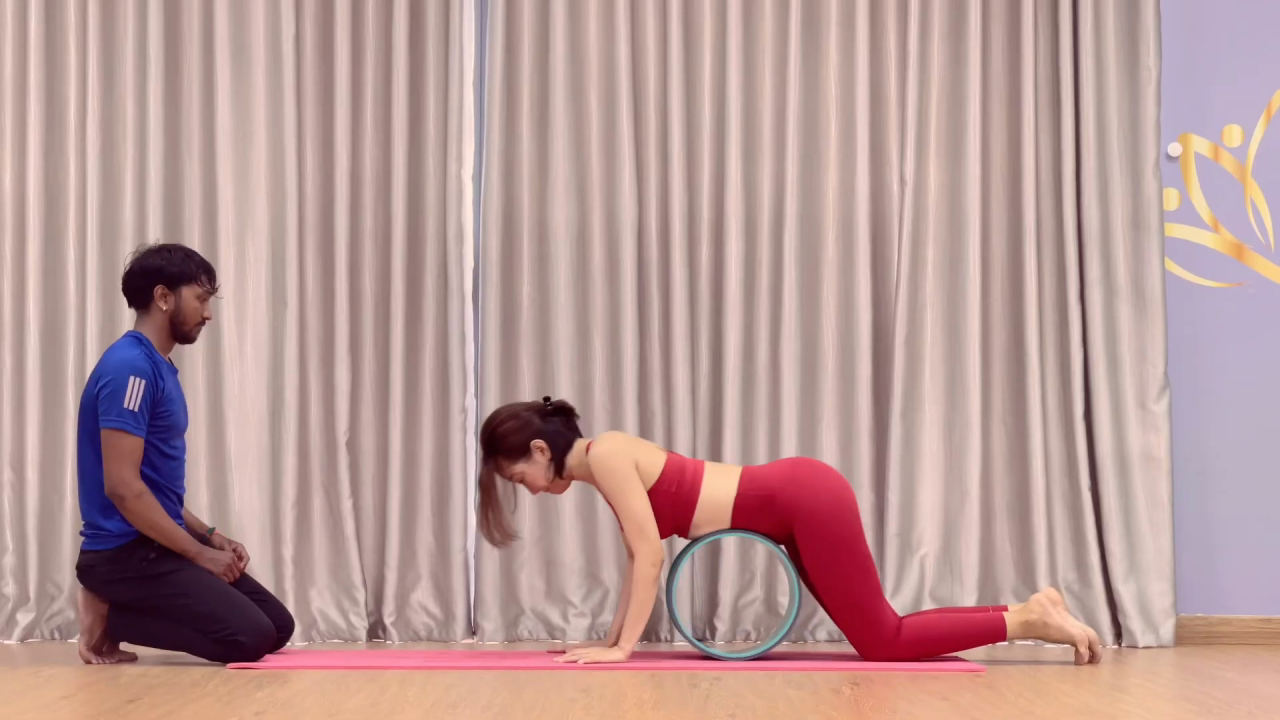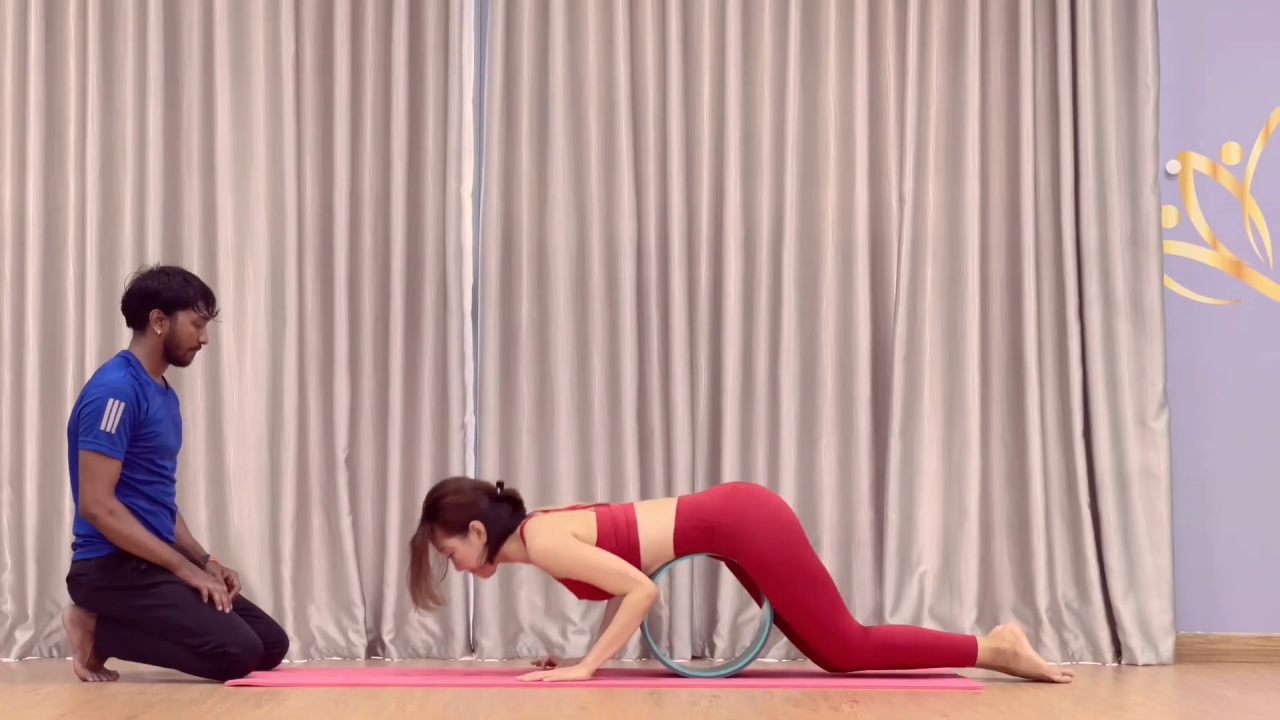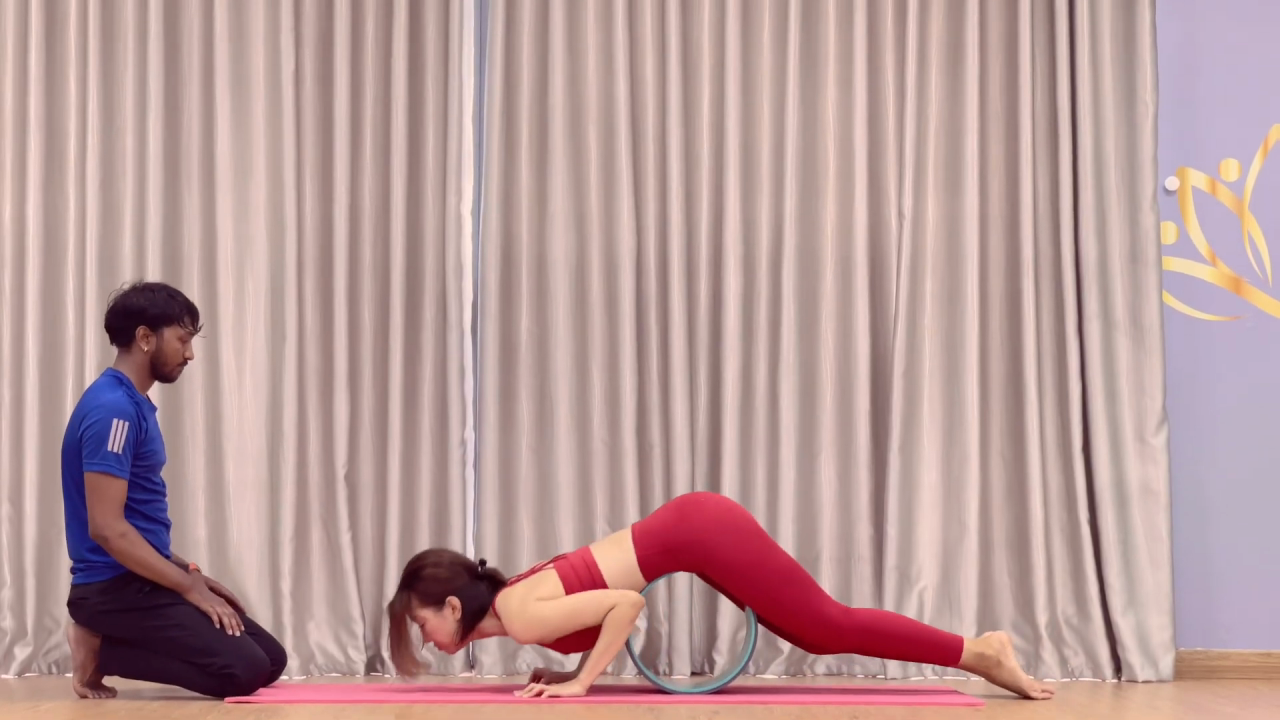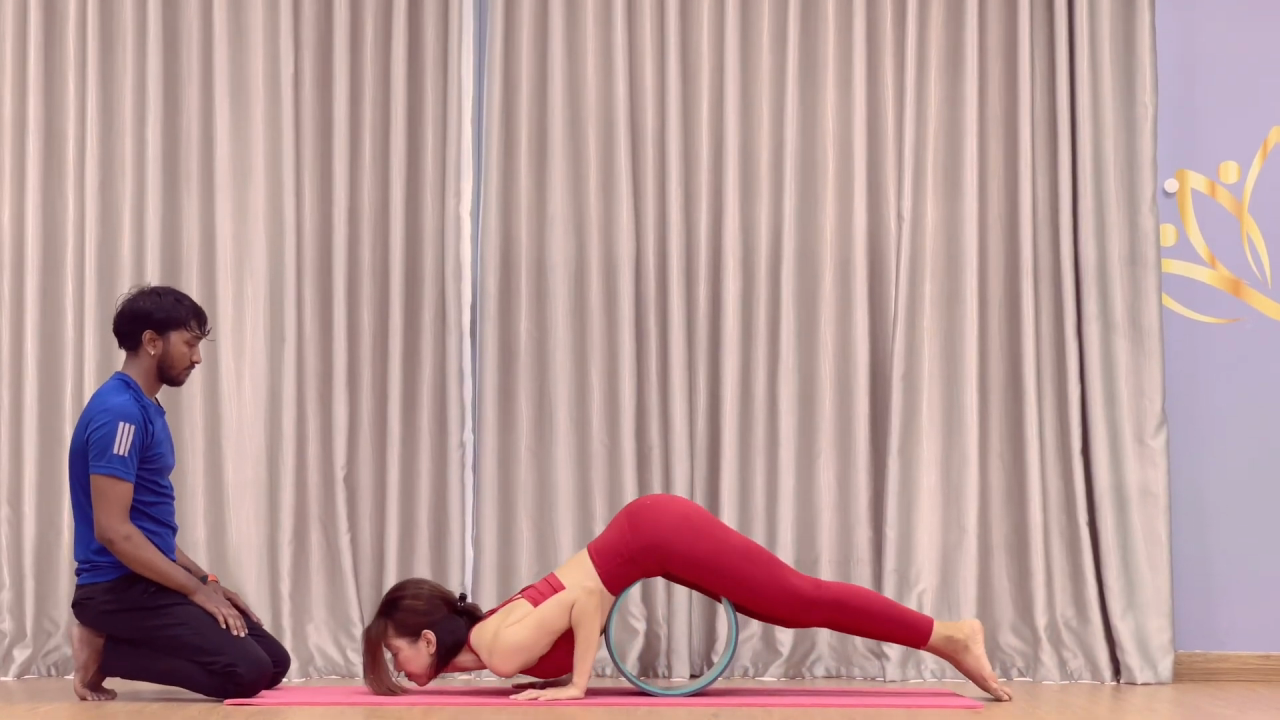
dt=0.7s
person 1, frame 1
left shoulder: (604, 456)
right shoulder: (606, 461)
left elbow: (652, 554)
right elbow: (642, 555)
left wrist: (625, 646)
right wrist: (612, 636)
left hip: (806, 500)
right hip: (798, 499)
left knee: (884, 644)
right knee: (880, 635)
left ankle: (1031, 620)
right ankle: (1028, 612)
person 1, frame 2
left shoulder: (542, 544)
right shoulder: (545, 526)
left elbow: (641, 591)
right elbow: (624, 579)
left wrist: (586, 666)
right wrist: (589, 656)
left hip: (744, 524)
right hip: (740, 514)
left knee: (847, 648)
right knee: (833, 652)
left ankle: (996, 647)
right ankle: (990, 645)
person 1, frame 3
left shoulder: (520, 619)
right shoulder: (512, 597)
left elbow: (624, 603)
left wrist: (581, 682)
right wrist: (573, 673)
left hip: (702, 534)
right hip: (695, 526)
left knee: (830, 626)
right knee: (817, 635)
left ankle: (978, 653)
right ankle: (976, 652)
person 1, frame 4
left shoulder: (502, 651)
right shoulder: (487, 632)
left elbow: (584, 597)
left wrist: (576, 683)
right wrist: (562, 676)
left hip: (658, 533)
right hip: (652, 529)
left knee: (803, 599)
right knee: (794, 605)
left ankle: (948, 635)
right ankle: (946, 637)
person 2, frame 1
left shoulder: (161, 369)
right shoulder: (130, 368)
right elbow: (122, 487)
left wrist: (211, 537)
right wrist: (200, 553)
left hip: (153, 545)
right hip: (126, 554)
left knee: (278, 626)
right knee: (250, 639)
left ankle: (119, 611)
right ankle: (109, 616)
person 2, frame 2
left shoulder: (165, 394)
right shoulder: (115, 389)
right elbow: (97, 505)
left wrist: (205, 562)
right wrist: (185, 567)
left hip: (149, 561)
right hip: (113, 566)
left knee: (272, 645)
right knee: (237, 653)
left ankle: (107, 625)
right ankle: (96, 629)
person 2, frame 3
left shoulder: (136, 405)
right shoulder: (112, 408)
right elbow: (108, 528)
left wrist: (189, 572)
right wrist: (190, 587)
left hip: (141, 580)
right hip: (115, 588)
left knee: (270, 660)
right knee: (245, 670)
left ankle: (108, 643)
right ankle: (101, 652)
person 2, frame 4
left shoulder: (147, 409)
right shoulder: (119, 411)
right elbow: (114, 531)
left wrist: (206, 581)
right wrist: (197, 589)
left hip: (148, 581)
right hip: (119, 587)
left knee: (274, 662)
right knee: (247, 671)
left ankle: (109, 644)
right ankle: (102, 652)
